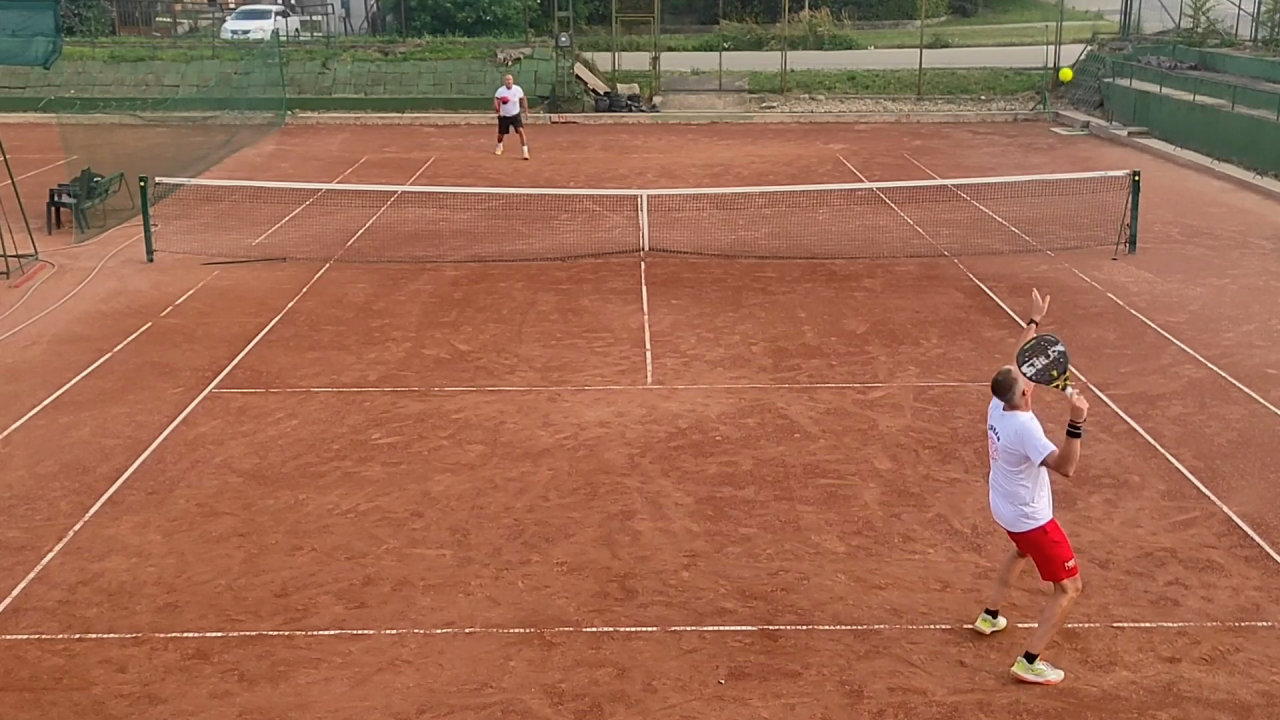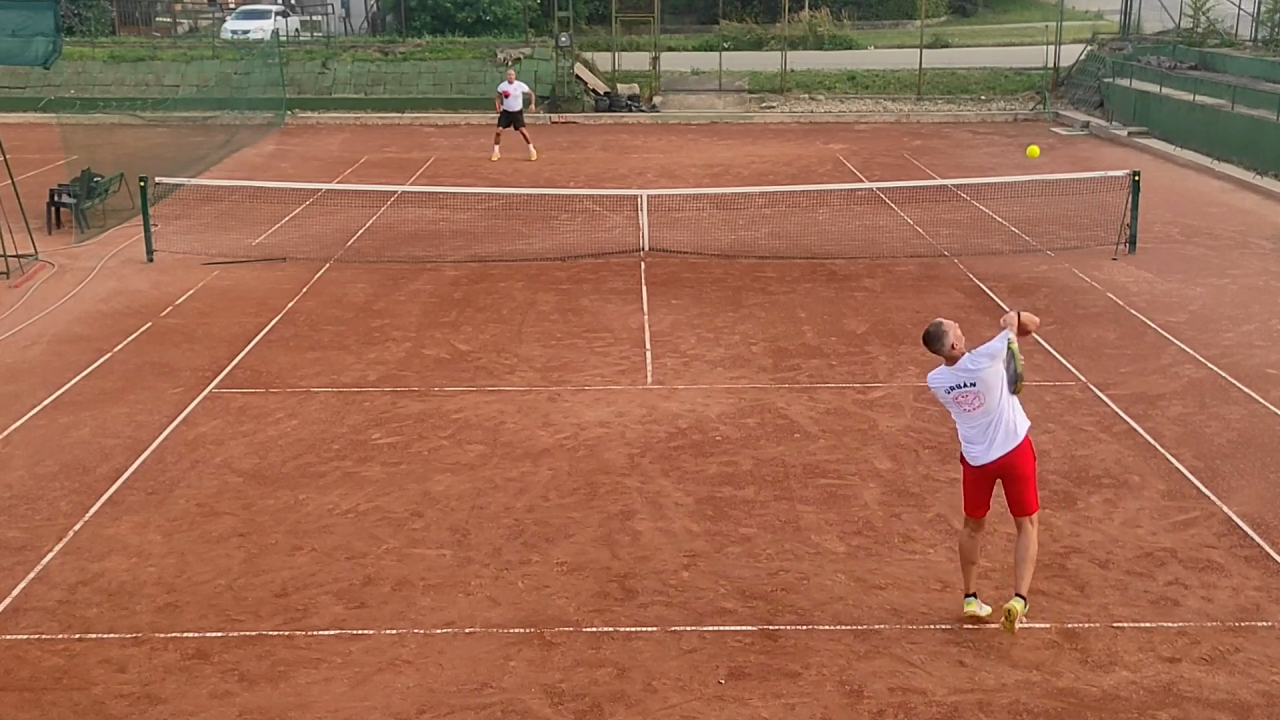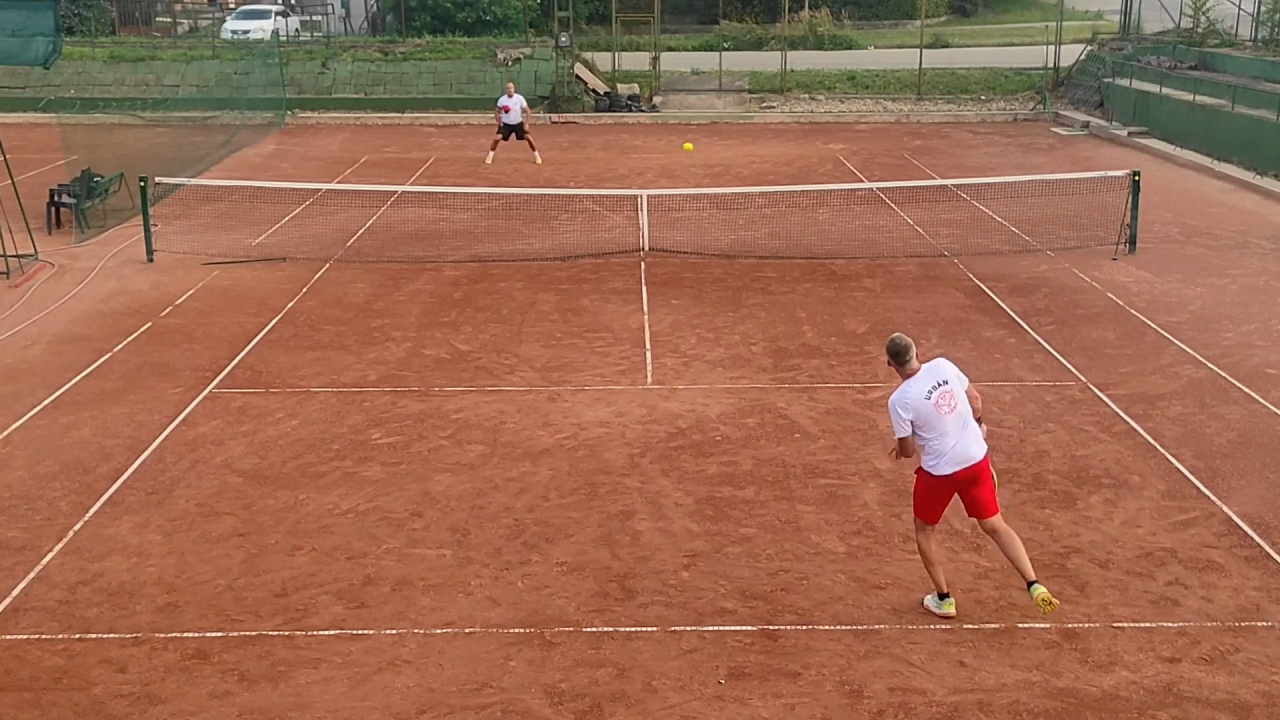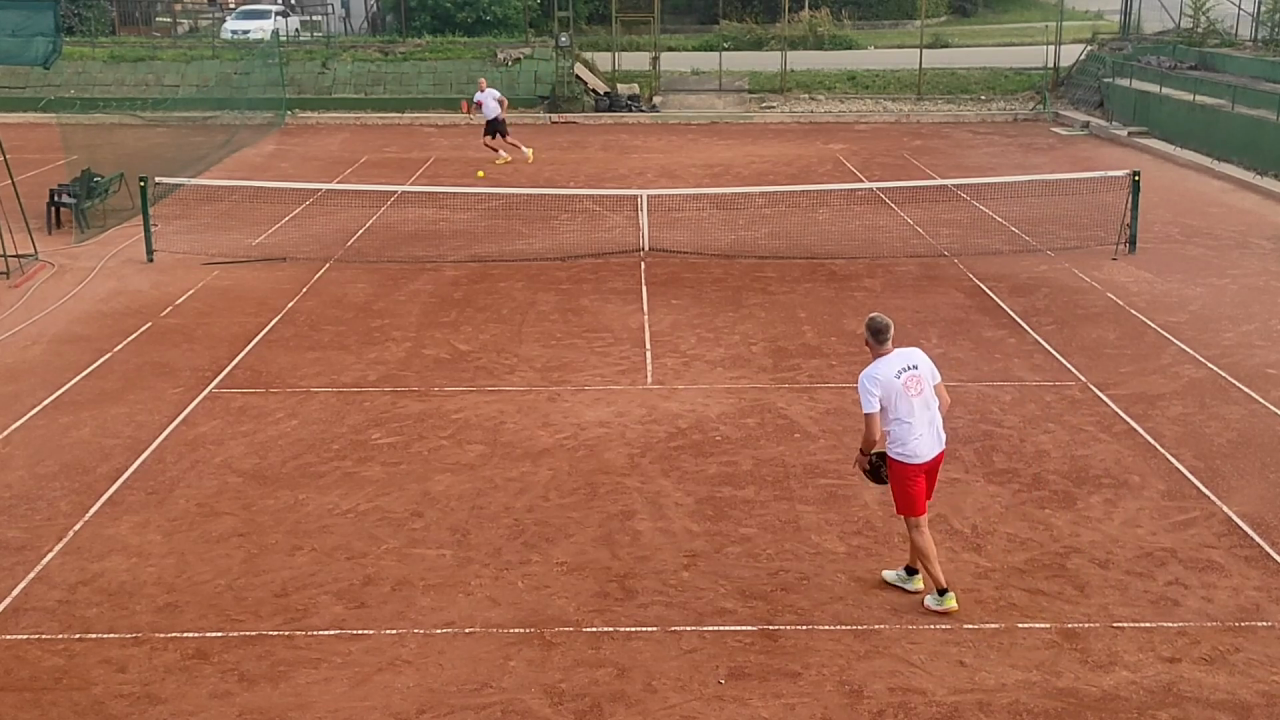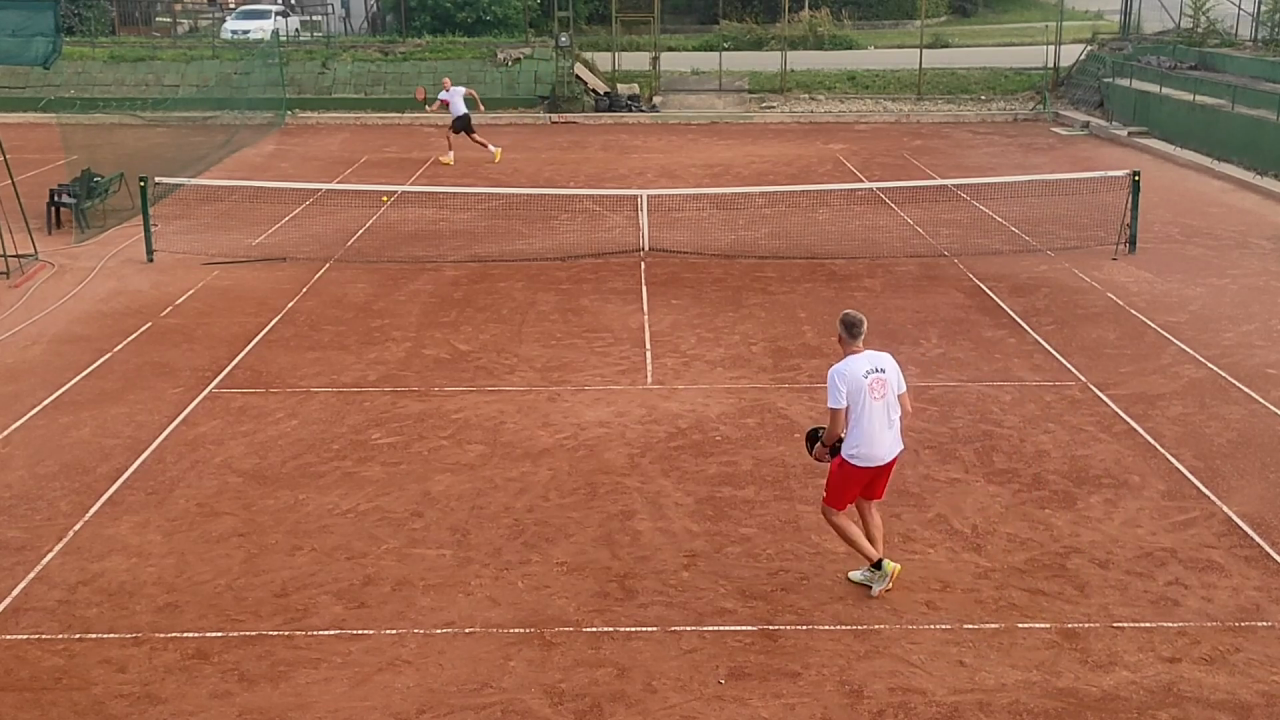
dt=0.3s
person 1, frame 1
left shoulder: (996, 407)
right shoulder: (1025, 428)
left elbow: (1014, 363)
right elbow: (1064, 466)
left wrist: (1033, 320)
right wrist: (1076, 423)
left hip: (1004, 509)
right hip: (1032, 518)
left knee: (1023, 550)
right knee: (1068, 587)
left ankle: (990, 615)
right ankle: (1030, 661)
person 1, frame 2
left shoulder: (934, 378)
right shoulder: (982, 360)
right elbow: (1029, 324)
left hip: (975, 460)
right hip: (1012, 452)
left knee: (973, 525)
right knee: (1026, 526)
left ankle: (970, 598)
right ankle: (1019, 600)
person 1, frame 3
left shoulder: (899, 400)
right shoulder: (943, 366)
left elbow: (908, 450)
right elbow: (976, 401)
left wrist: (902, 447)
right wrist: (978, 425)
left hip: (939, 471)
right hip: (975, 460)
left knee: (924, 529)
right knee: (995, 527)
left ankle: (943, 599)
right ankle: (1035, 586)
person 1, frame 4
left shoulder: (870, 376)
right shoulder: (917, 355)
left elbow: (873, 434)
right elbow: (944, 403)
left wrist: (863, 454)
left hip: (906, 456)
right hip: (936, 447)
left knee: (915, 524)
right knee: (909, 513)
left ankle: (944, 594)
right ankle: (912, 574)
person 1, frame 5
left shoulder: (839, 372)
right shoulder: (887, 360)
left elbow: (836, 428)
right elbow: (905, 409)
left wrist: (823, 446)
left hip: (858, 455)
right hip: (891, 450)
left knee: (832, 511)
right knee: (867, 505)
left ankle: (880, 566)
right ankle: (876, 571)
